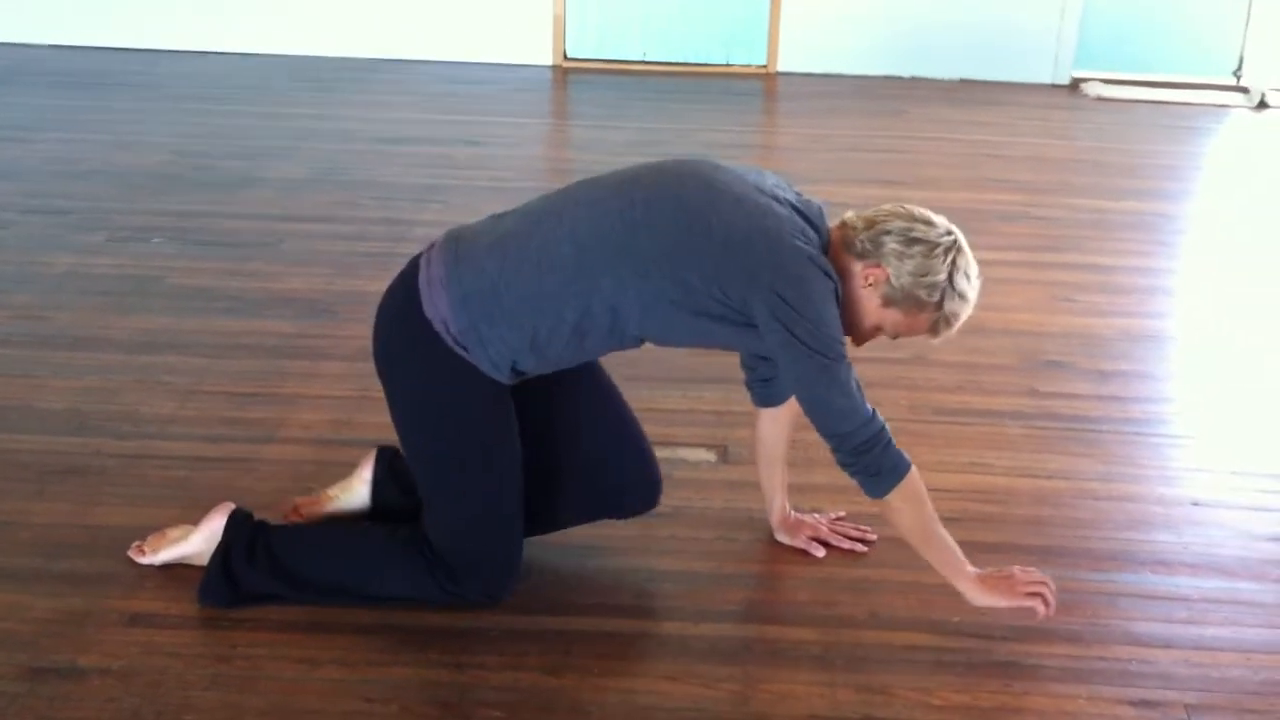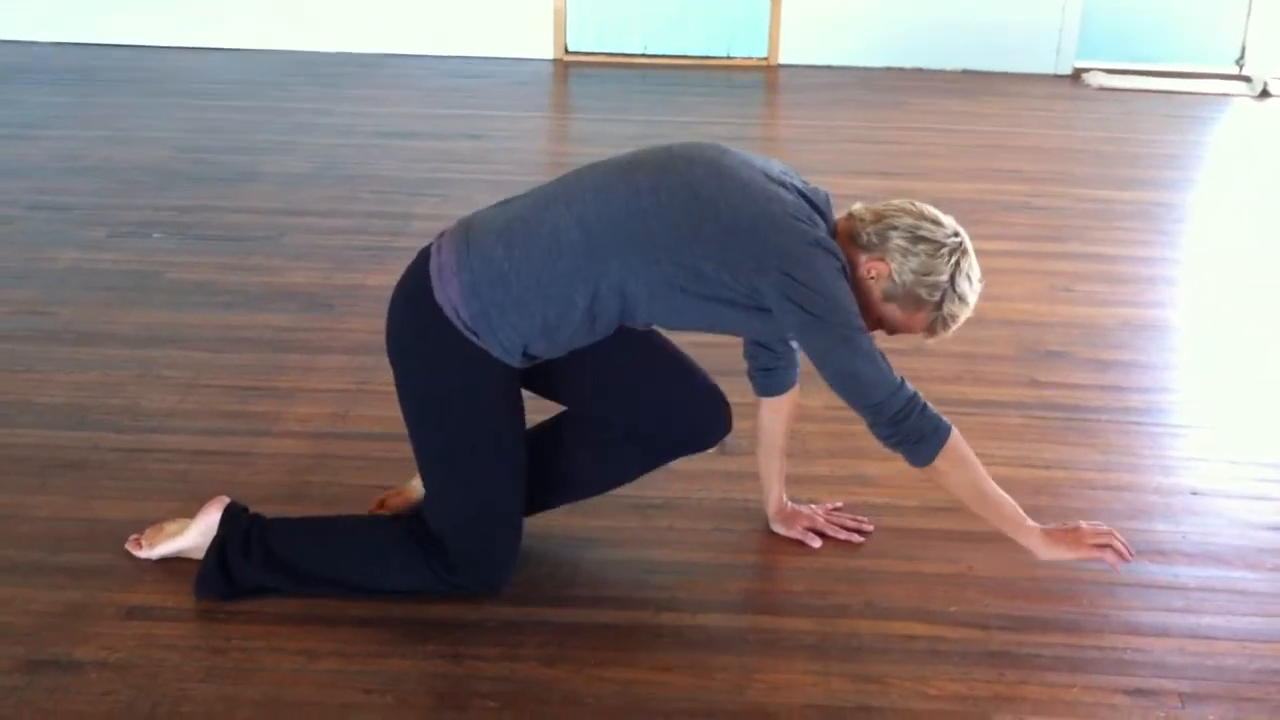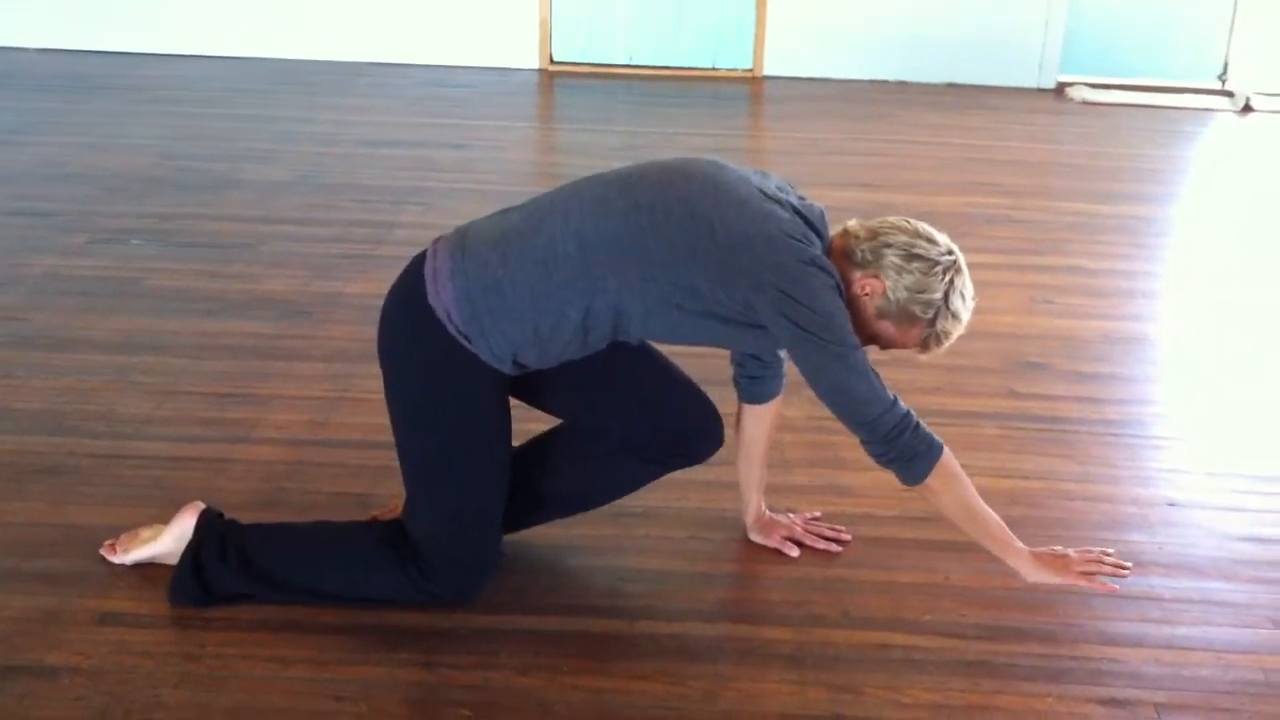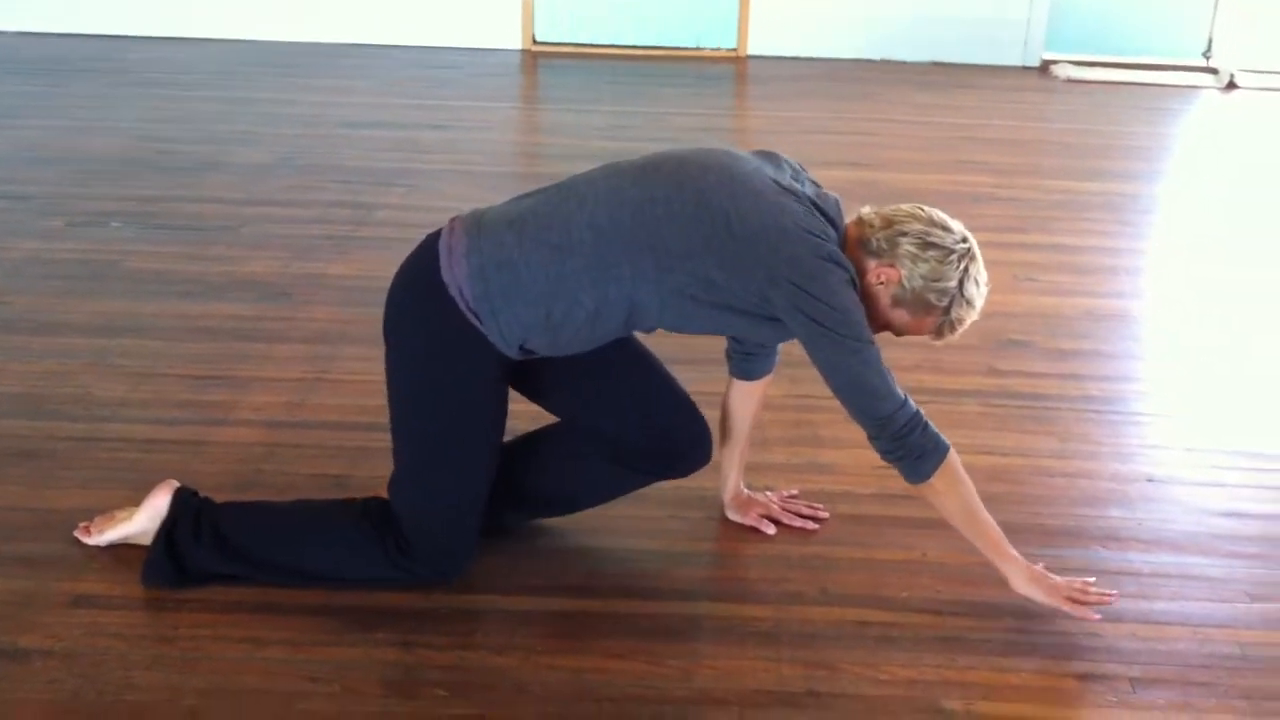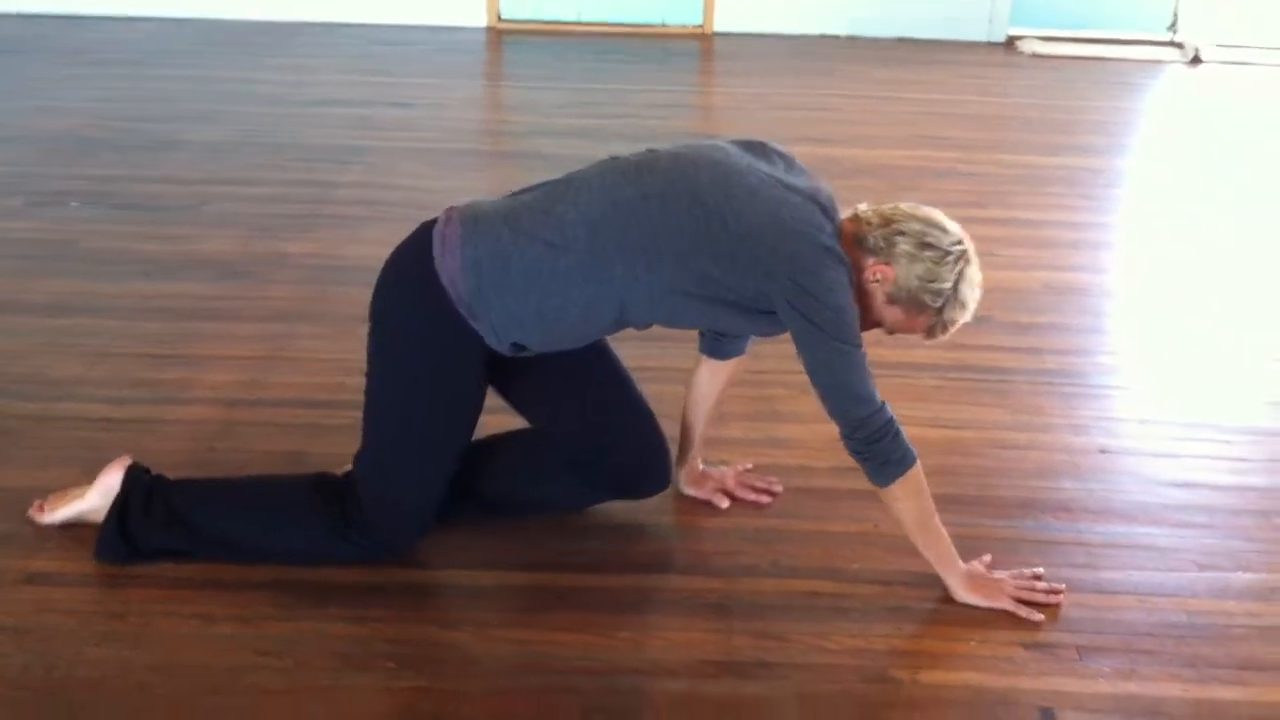
dt=0.5s
person 1, frame 1
left shoulder: (792, 228)
right shoulder: (793, 275)
left elbow: (768, 373)
right elbow: (866, 447)
left wrist: (781, 512)
right wrist: (971, 581)
left hip: (495, 315)
right hip: (440, 331)
left knee: (627, 489)
right knee: (477, 573)
left ankle: (392, 484)
right ankle: (236, 546)
person 1, frame 2
left shoulder: (793, 217)
right shoulder: (803, 262)
left elbow: (773, 358)
right elbow: (904, 420)
left wrist: (778, 503)
right wrist: (1035, 535)
left hip: (516, 303)
right hip: (453, 322)
left knee: (694, 419)
right knee: (473, 563)
left ankle: (464, 480)
right ankle: (232, 540)
person 1, frame 3
left shoulder: (789, 229)
right shoulder: (799, 277)
left elbow: (758, 369)
right elbow: (895, 438)
left wrist: (756, 511)
right wrist: (1026, 558)
left hip: (505, 312)
right hip: (445, 327)
left knee: (685, 431)
right knee: (451, 574)
left ankle: (450, 497)
right ankle: (208, 545)
person 1, frame 4
left shoulder: (796, 200)
right shoulder: (812, 269)
left elbow: (751, 341)
right elbow: (901, 433)
left wrist: (736, 487)
right wrist: (1018, 570)
left hip: (515, 300)
right hip: (452, 306)
left knee: (673, 442)
right knee: (426, 553)
left ankle: (443, 487)
right ankle: (182, 523)
person 1, frame 5
left shoulder: (786, 184)
right shoulder: (813, 264)
left elbow: (724, 322)
right elbow: (871, 433)
left wrist: (693, 462)
right wrist: (957, 575)
left hip: (491, 286)
right hip: (445, 299)
left knee: (634, 465)
right knee: (379, 527)
left ankle: (409, 468)
right ankle: (138, 503)
